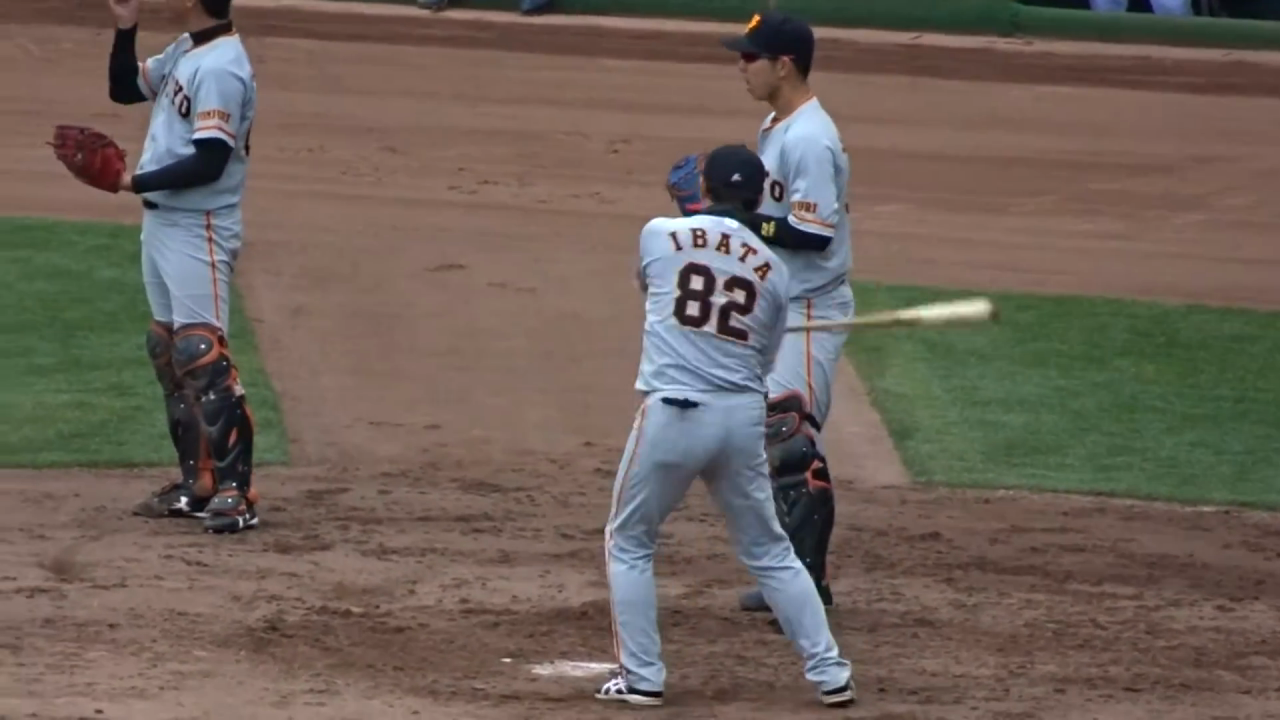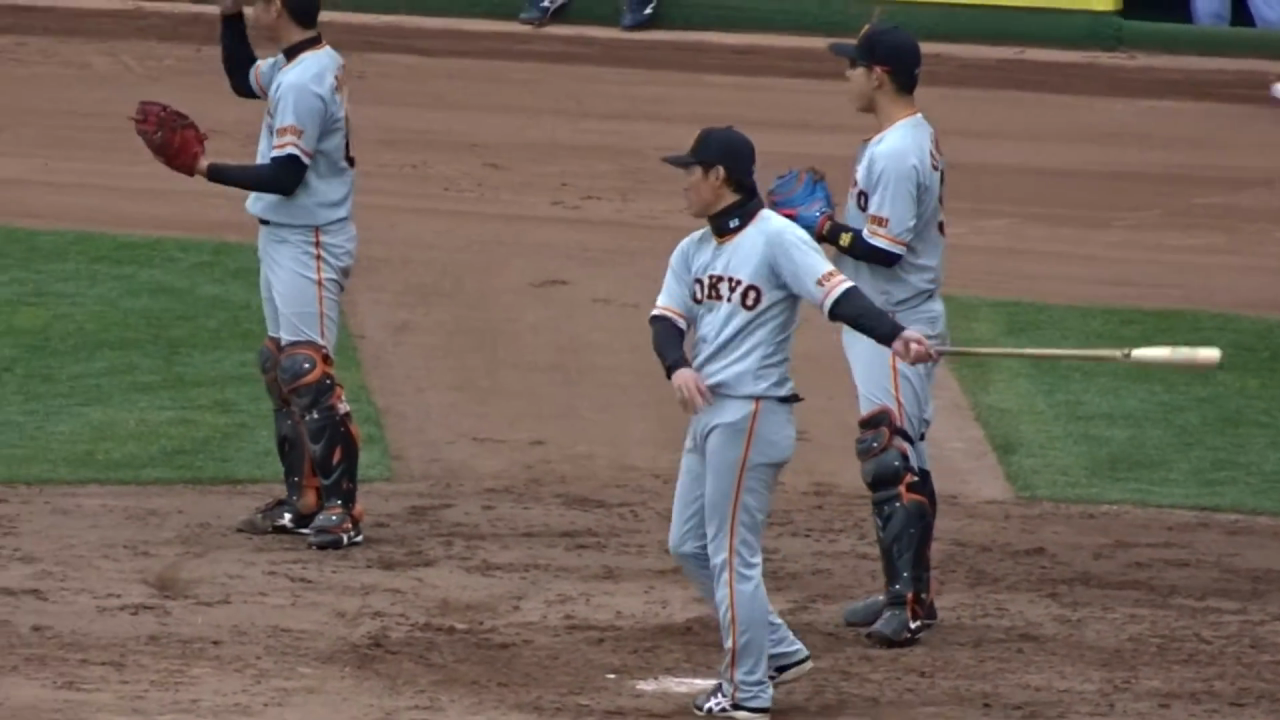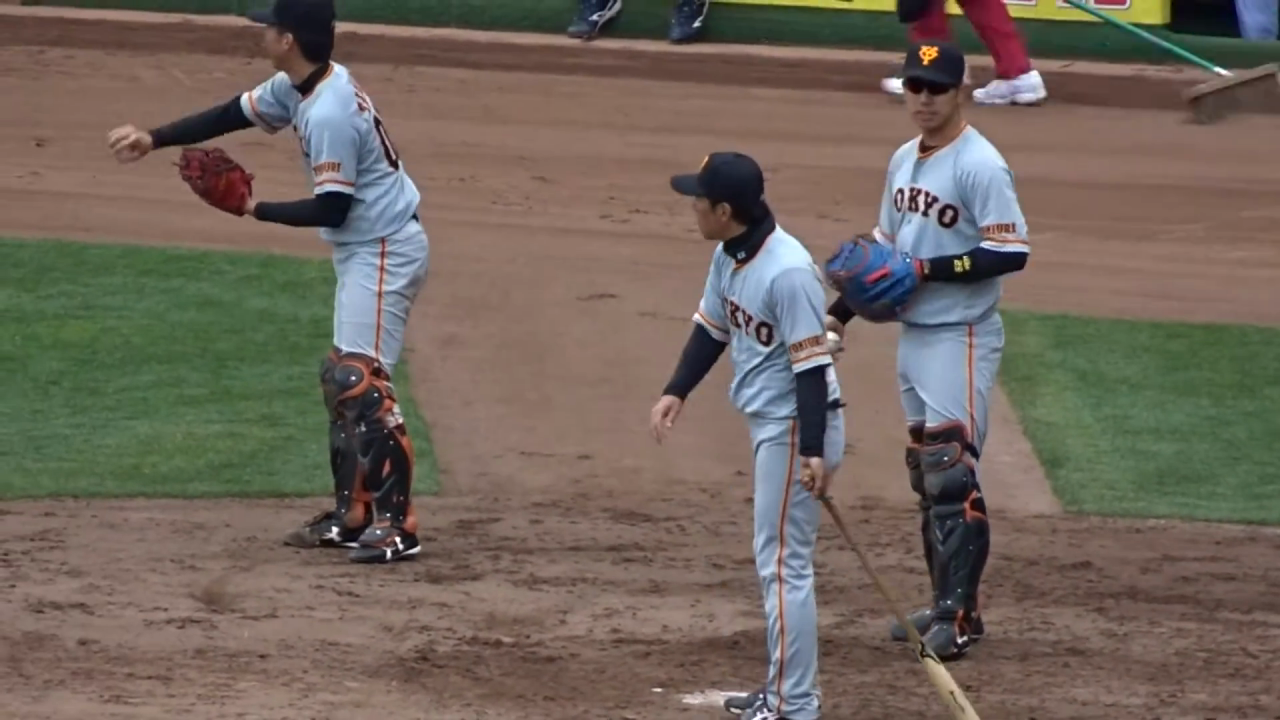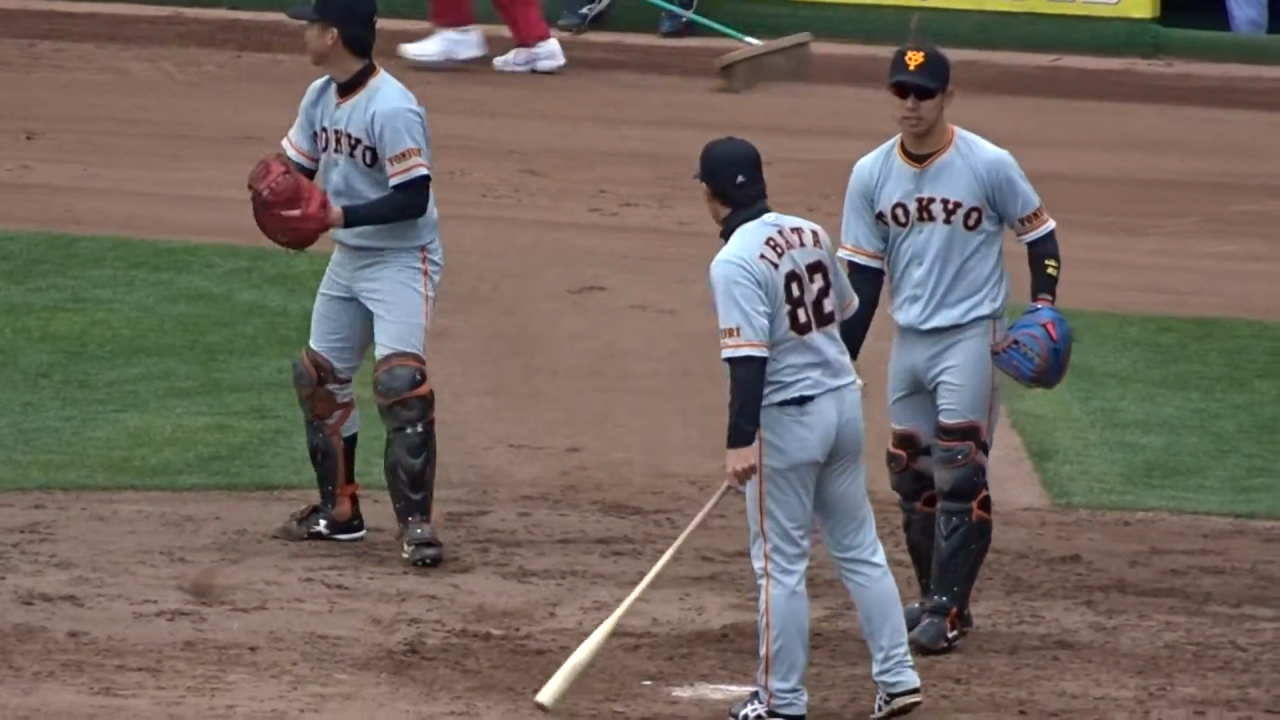
dt=0.7s
person 1, frame 1
left shoulder: (809, 139)
right shoulder: (776, 126)
left elbow: (814, 236)
left wrist: (742, 221)
left hip: (805, 310)
right hip: (778, 305)
left knee: (793, 441)
left ankle: (808, 586)
person 1, frame 2
left shoulder: (894, 153)
right shoulder: (916, 137)
left elbow: (885, 249)
left wrist: (822, 226)
left hip: (894, 324)
right hip: (889, 320)
left knee: (888, 456)
right knee: (900, 455)
left ankle: (912, 602)
right ankle: (903, 589)
person 1, frame 3
left shoulder: (981, 165)
right shoulder: (904, 159)
left elbow: (1010, 254)
left wrist: (923, 268)
right wrist: (839, 314)
left hip: (959, 338)
right hip: (914, 335)
left knee: (953, 475)
right knee: (926, 474)
left ankle: (959, 614)
right ankle: (944, 602)
person 1, frame 4
left shoulder: (989, 164)
right shoulder: (868, 173)
left elbow: (1039, 233)
right elbow: (862, 274)
left wrist: (1044, 302)
right wrist: (843, 358)
left hip: (969, 339)
right hip: (907, 340)
left knee: (959, 477)
right knee: (912, 474)
left ankle: (950, 609)
right ankle: (931, 596)
person 2, frame 1
left shoulder: (659, 235)
right shoulder: (773, 271)
left hip: (670, 417)
right hip: (740, 421)
left knee: (628, 544)
right knee: (769, 551)
left ankle: (642, 675)
right ankle: (829, 673)
person 2, frame 2
left shoulder: (778, 237)
right shoulder: (691, 249)
left elbow: (838, 296)
right elbow: (665, 321)
left wrist: (895, 336)
right wrist: (677, 367)
left hip: (752, 415)
right hip: (705, 413)
left knee: (732, 554)
right knee: (688, 544)
right ankle: (776, 653)
person 2, frame 3
left shoulder: (788, 271)
right shoulder: (729, 256)
left elbow: (812, 365)
right elbow: (710, 330)
left wrist: (814, 450)
right wrist: (674, 392)
left hip: (793, 430)
right hip: (770, 424)
left knee: (782, 565)
right knee: (778, 558)
person 2, frame 4
left shoulder: (734, 261)
right shoulder: (811, 233)
left elbow: (747, 358)
left wrist: (740, 441)
left hip: (787, 419)
right hip: (843, 403)
left knee: (779, 563)
right knee: (860, 550)
person 3, frame 1
left shoulder: (221, 67)
right shoulder: (185, 50)
left elbow: (210, 161)
right elbow: (125, 89)
left wrist: (133, 182)
left hip: (199, 229)
right hip: (161, 221)
left knee: (201, 353)
right knee: (167, 352)
left ankle: (236, 491)
right ankle: (198, 481)
person 3, frame 2
left shoulder: (302, 81)
right shoulder: (306, 62)
left elbow: (285, 177)
right elbow: (244, 81)
left wrist: (209, 169)
left hip: (308, 243)
right hip: (283, 238)
left knee: (307, 370)
right knee: (280, 366)
left ankle: (343, 509)
right ankle: (303, 499)
person 3, frame 3
left shoulder: (329, 114)
right shoulder: (298, 88)
left elbow: (330, 209)
right elbow: (232, 115)
left wrist: (256, 208)
right wrist: (153, 138)
left hip: (383, 252)
right hip: (367, 249)
left knee: (362, 380)
right knee: (339, 378)
left ankle: (397, 523)
right ankle: (353, 513)
person 3, frame 4
left shoulder: (394, 108)
right shoulder: (318, 96)
left elbow: (415, 199)
right elbow: (296, 168)
left wrist: (338, 214)
left hip: (402, 259)
right hip: (347, 258)
left knee: (400, 382)
right knee: (317, 376)
left ankle: (416, 522)
right ankle: (338, 508)
